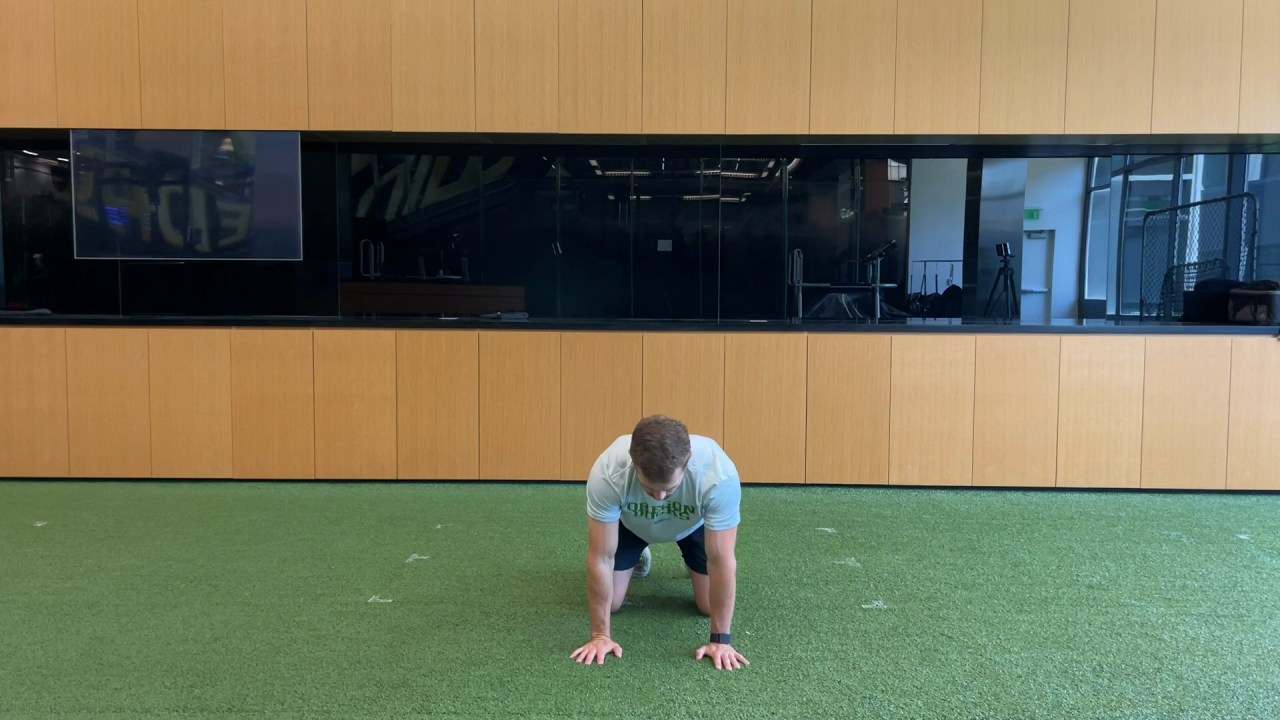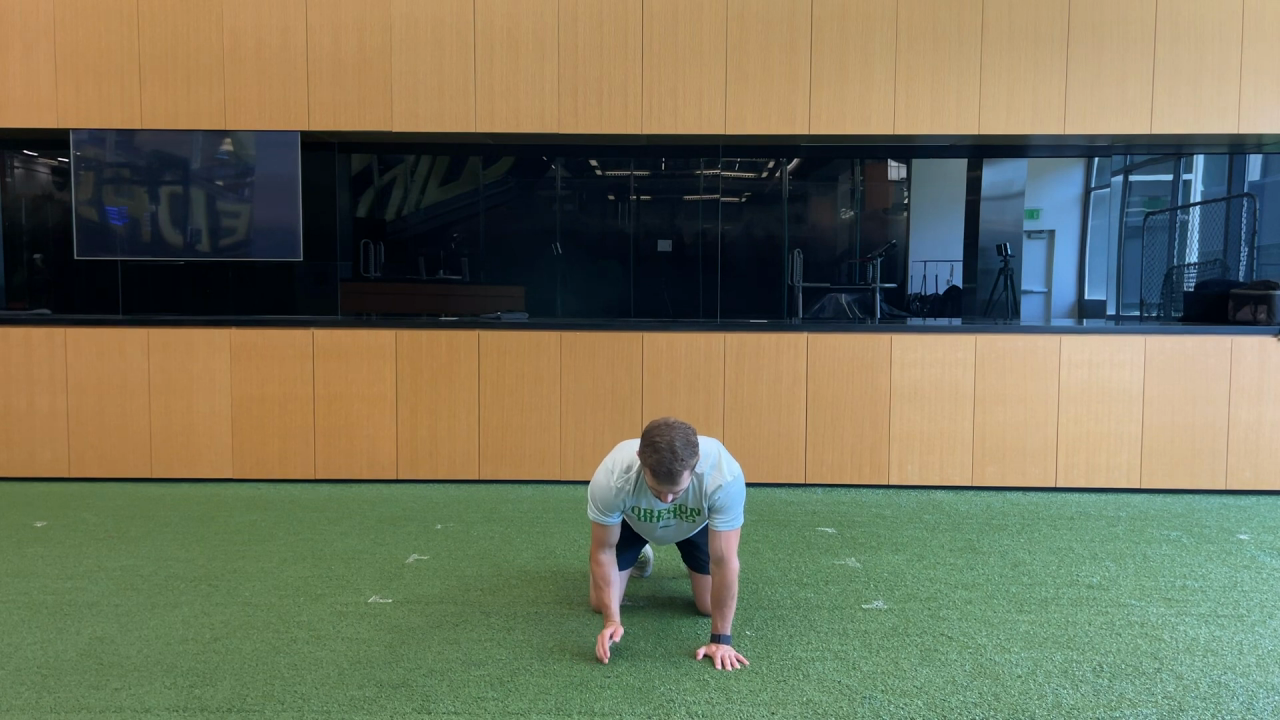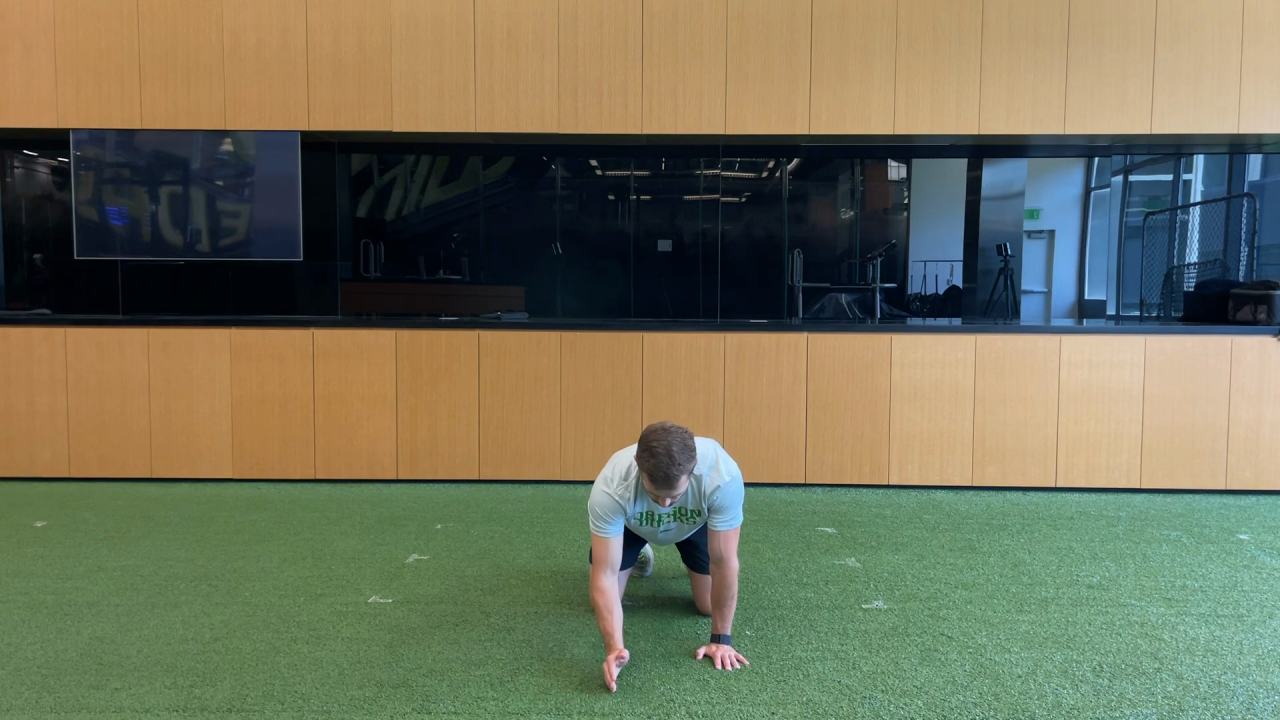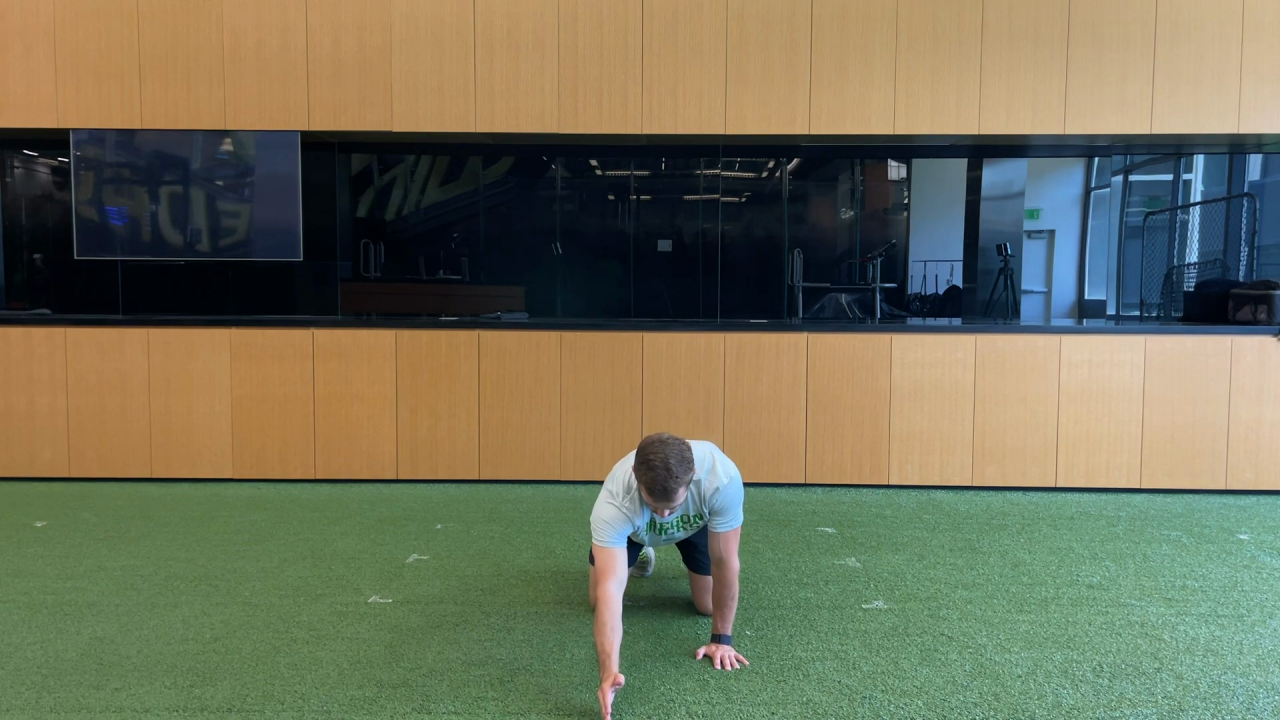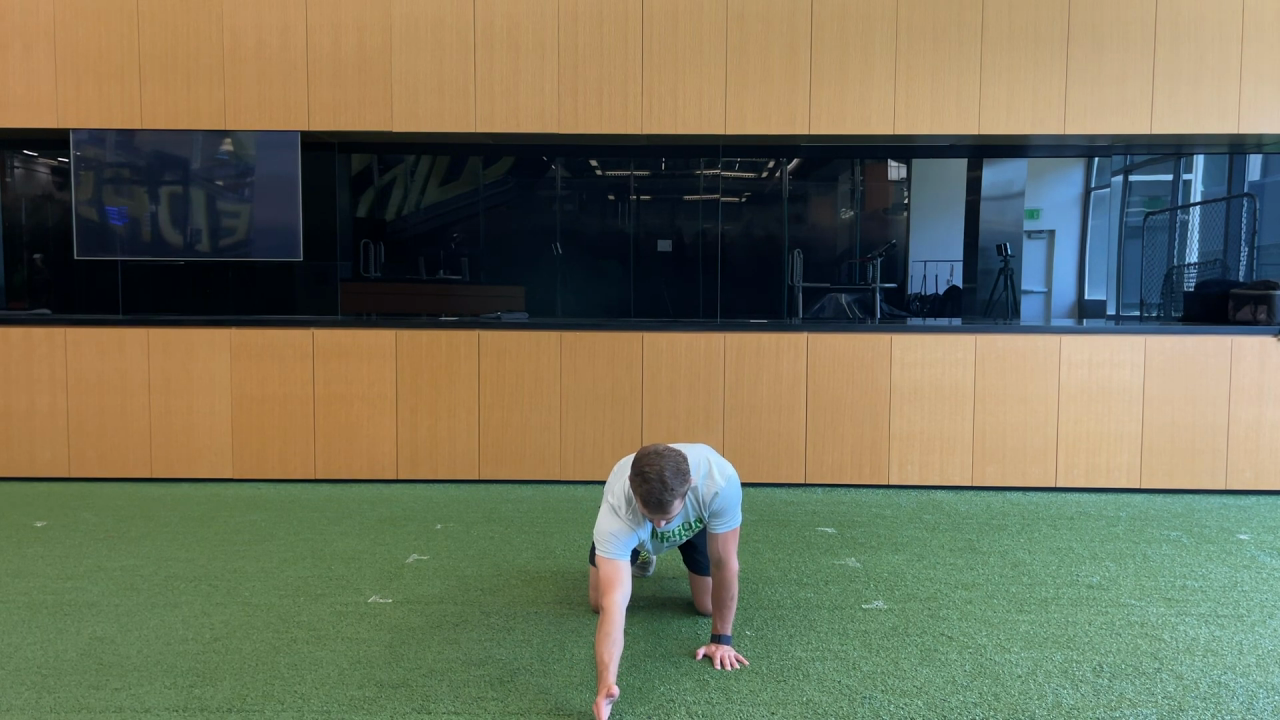
dt=1s
person 1, frame 1
left shoulder: (718, 474)
right shoulder: (608, 472)
left elbow: (722, 561)
right elbow: (601, 558)
left wrist: (720, 639)
right wrist: (600, 635)
left hip: (695, 522)
right hip: (631, 523)
left knee: (709, 605)
right knee: (610, 601)
left ankle: (694, 564)
right ankle: (638, 558)
person 1, frame 2
left shoulder: (724, 476)
right shoulder: (611, 477)
left elbow: (724, 562)
right elbow: (603, 551)
left wrist: (721, 639)
right wrist: (611, 620)
left hip: (697, 522)
right hip: (631, 521)
left knee: (709, 605)
right knee: (601, 602)
left ankle: (693, 562)
right ankle: (639, 556)
person 1, frame 3
left shoulder: (723, 476)
right shoulder: (611, 486)
left elbow: (724, 562)
right elbow: (605, 574)
left wrist: (721, 638)
right wrist: (614, 647)
left hip: (697, 523)
right hip: (632, 525)
left knee: (709, 605)
right knee: (602, 604)
left ankle: (692, 563)
right ankle: (638, 556)
person 1, frame 4
left shoulder: (722, 479)
right shoulder: (614, 502)
left elbow: (725, 563)
right elbow: (609, 589)
left wrist: (721, 638)
right wrist: (609, 672)
left hip: (697, 522)
right hip: (631, 526)
left knee: (708, 605)
right knee: (599, 599)
right ankle: (640, 555)
person 1, frame 5
left shoulder: (720, 481)
right shoulder: (616, 511)
left elbow: (724, 564)
right elbow: (613, 603)
left wrist: (721, 639)
right wrist: (606, 684)
left hip: (696, 520)
left knee: (707, 605)
right knee: (599, 600)
right ankle: (640, 555)
